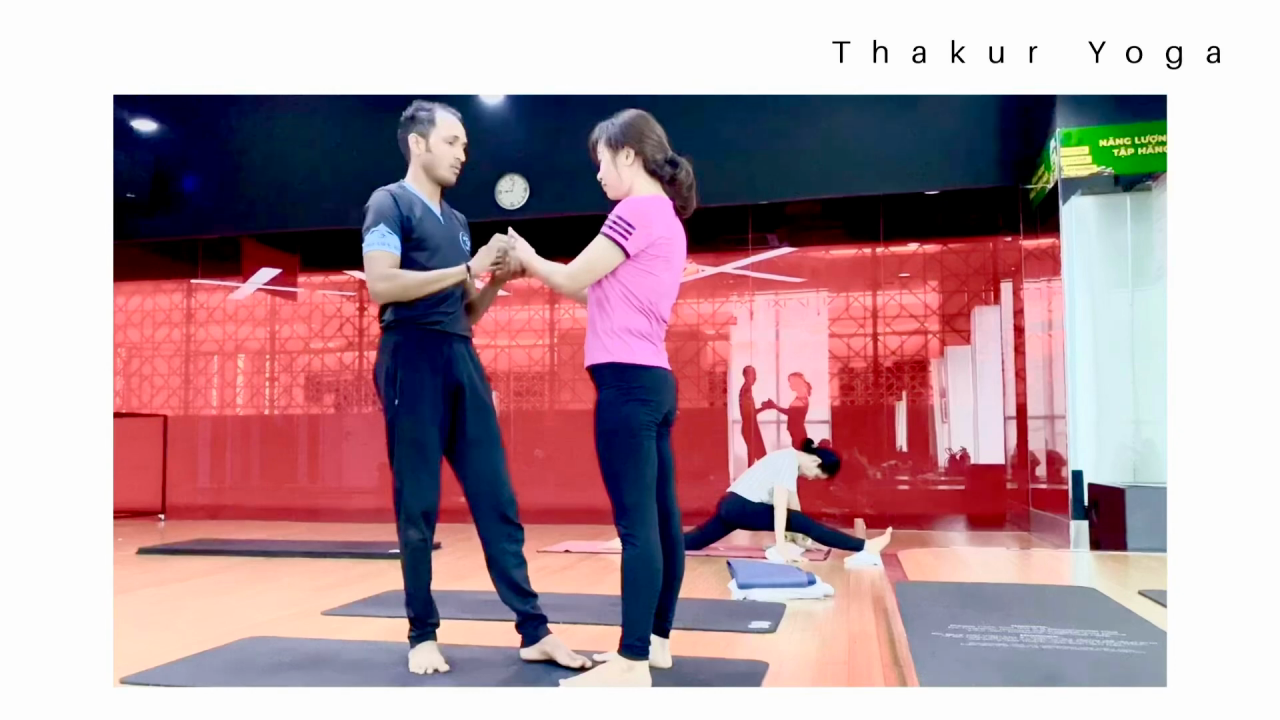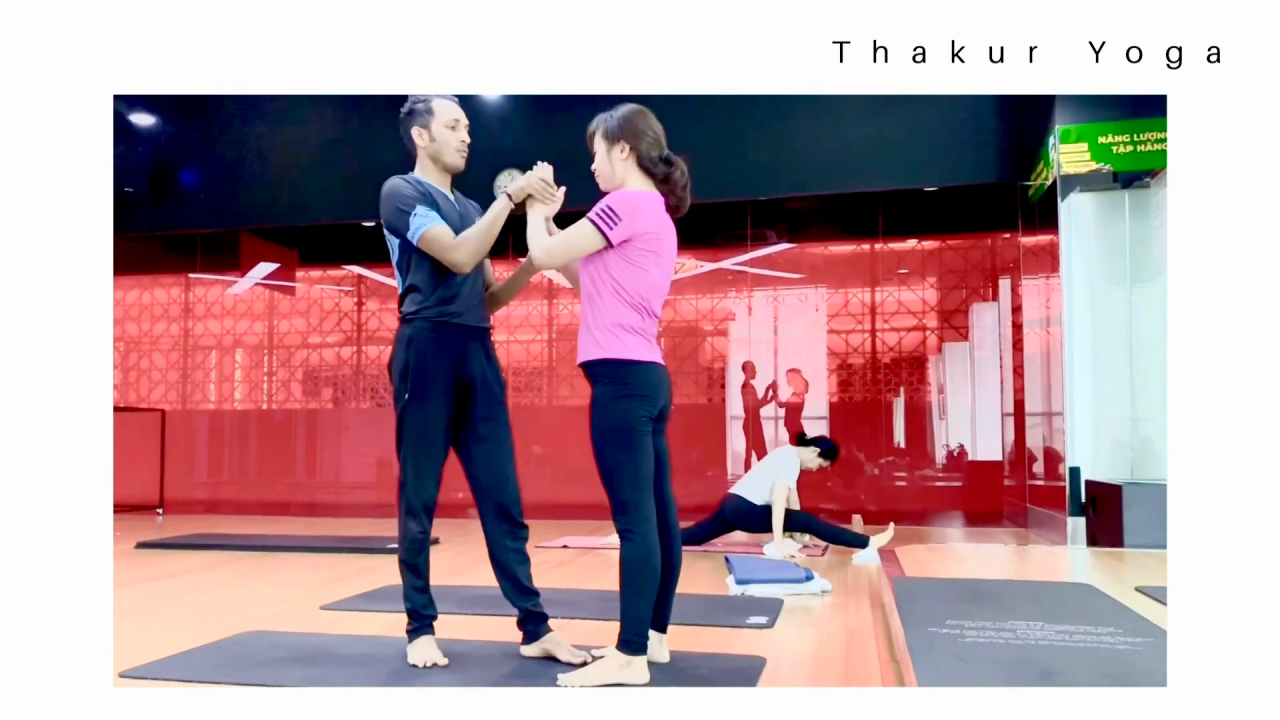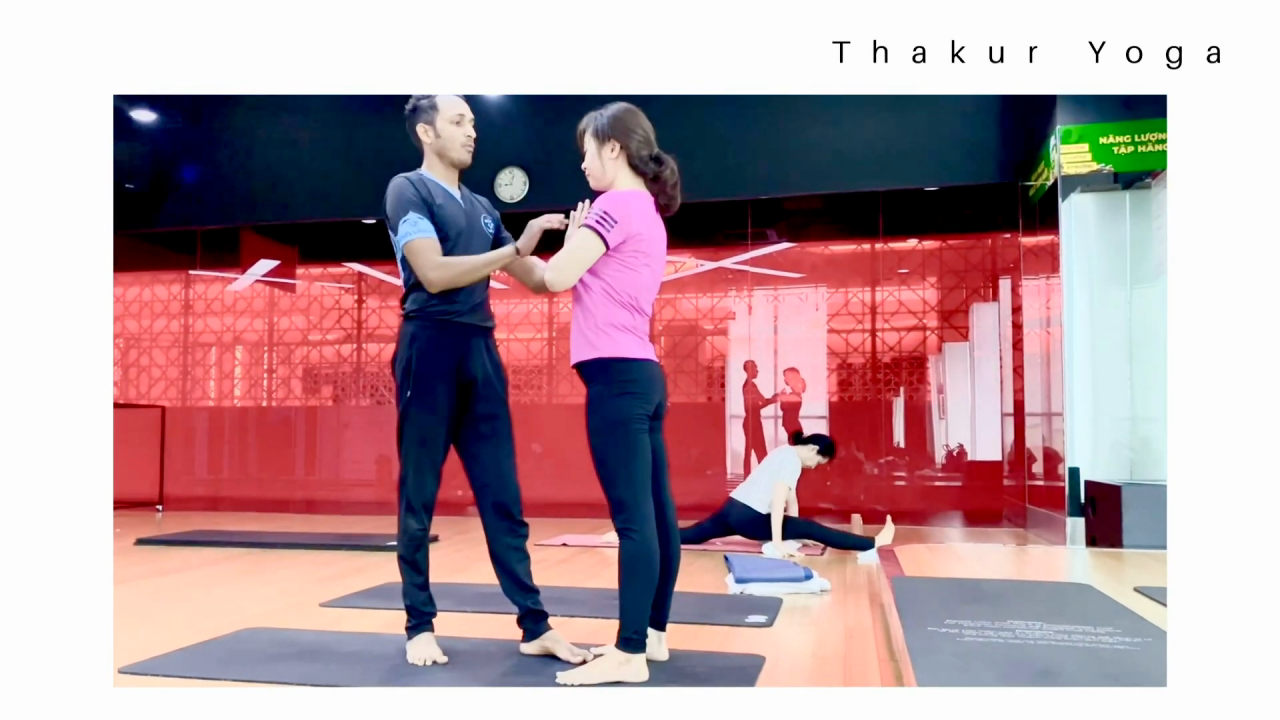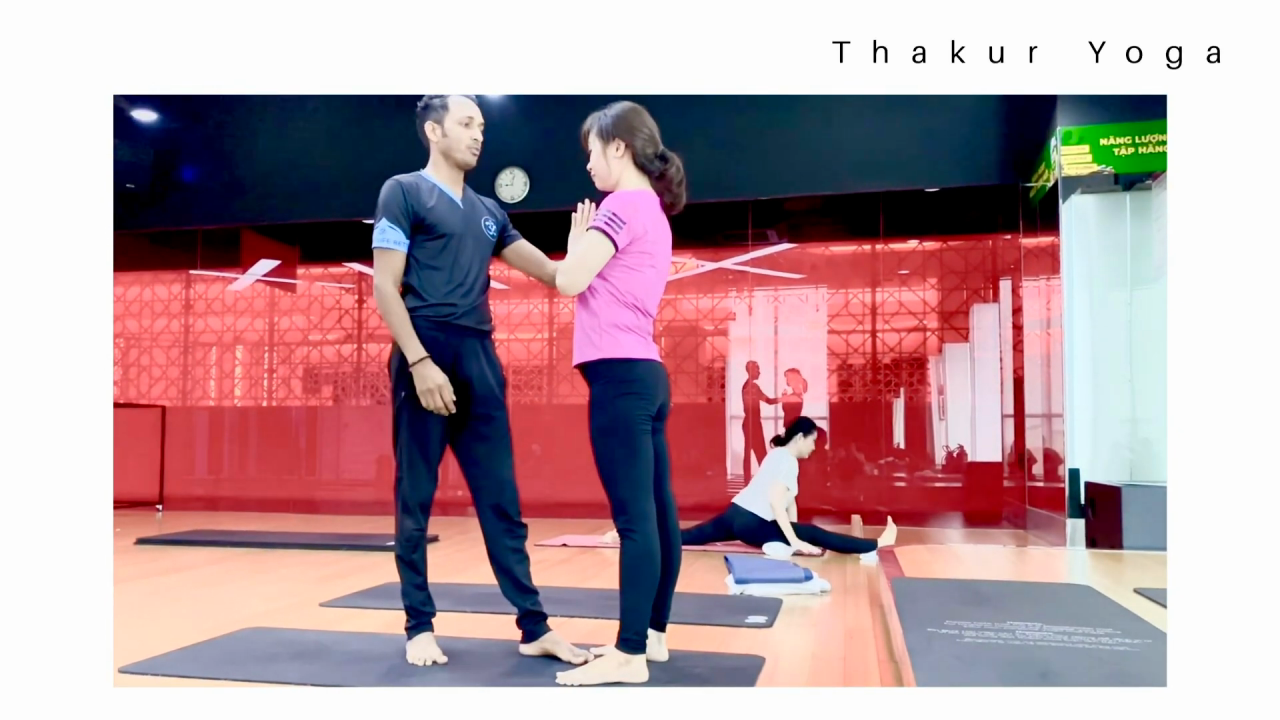
dt=1s
person 1, frame 1
left shoulder: (637, 210)
right shoulder: (666, 219)
left elbow: (572, 279)
right elbow: (599, 294)
left wrist: (524, 257)
right wrist: (533, 265)
left hip: (627, 382)
right hip: (653, 381)
left knee: (636, 524)
right knee: (660, 518)
left ankle: (632, 662)
right ankle: (655, 640)
person 1, frame 2
left shoulder: (628, 203)
right shoulder: (656, 213)
left elbow: (544, 256)
right elbow: (586, 277)
left wrist: (537, 214)
right wrist: (549, 221)
left hip: (622, 377)
right hip: (646, 376)
left knee: (634, 519)
right knee: (657, 513)
left ankle: (630, 656)
right ankle: (653, 635)
person 1, frame 3
left shoulder: (617, 204)
right shoulder: (647, 212)
left elbow: (557, 277)
left wrist: (571, 240)
right wrist: (576, 241)
left hip: (616, 375)
right hip: (640, 374)
left knee: (632, 516)
right knee: (654, 511)
left ankle: (629, 653)
right ankle: (651, 634)
person 1, frame 4
left shoulder: (623, 205)
right shoulder: (652, 211)
left elbow: (570, 281)
left wrist: (577, 240)
right wrist: (586, 244)
left hip: (619, 374)
right hip: (645, 374)
left knee: (634, 518)
right knee: (657, 512)
left ankle: (629, 654)
right ankle: (651, 634)
person 2, frame 1
left shoulder: (456, 221)
right shoulder: (389, 203)
right elbow: (380, 285)
left wrist: (494, 281)
right wrist: (468, 268)
left hip: (461, 360)
right hip: (412, 358)
left knee: (497, 499)
right knee: (419, 506)
left ankle: (533, 630)
right ankle: (422, 633)
person 2, frame 2
left shoulder: (470, 208)
right shoulder: (401, 192)
right elbow: (459, 257)
left wrist: (536, 258)
right wrist: (510, 196)
left hip: (478, 353)
right hip: (427, 349)
left knee: (502, 497)
right knee: (419, 499)
left ankle: (535, 628)
right ankle: (421, 628)
person 2, frame 3
left shoulder: (481, 207)
right shoulder: (408, 189)
left elbow: (538, 280)
right elbow: (434, 274)
right wrist: (517, 246)
left hip: (482, 352)
right hip: (430, 347)
left knee: (503, 496)
right knee: (419, 496)
left ankle: (534, 625)
right ankle: (419, 626)
person 2, frame 4
left shoulder: (487, 210)
right shoulder: (403, 191)
left elbow: (553, 274)
right elbow: (385, 286)
right wrist: (419, 361)
left hip: (480, 357)
right hip: (426, 353)
left knee: (501, 499)
right knee: (415, 499)
left ankle: (534, 627)
right ankle: (419, 626)
person 3, frame 1
left shoulder: (792, 460)
right shoulder: (788, 461)
left elbow: (792, 503)
right elbow: (780, 505)
left wrist: (797, 538)
right wrist: (781, 545)
left hip: (731, 505)
right hip: (741, 506)
left knee: (697, 541)
right knee: (805, 522)
right ankle: (864, 546)
person 3, frame 2
left shoulder: (789, 455)
right shoulder: (791, 459)
left elbow: (792, 499)
right elbow: (779, 501)
left wrist: (796, 534)
right wrist: (779, 542)
left hip: (733, 506)
right hip: (745, 509)
left knee: (695, 536)
right knee: (809, 522)
right ankle: (868, 543)
person 3, frame 3
left shoulder: (786, 452)
right shoulder: (792, 460)
left elbow: (790, 499)
right elbow: (778, 500)
left wrist: (794, 533)
right wrist: (778, 542)
left hip: (733, 509)
right hip: (748, 517)
left knee: (695, 535)
right knee: (811, 529)
right ankle: (873, 543)
person 3, frame 4
left shoulder: (780, 454)
right shoulder: (788, 461)
left elbow: (788, 499)
right elbow: (776, 500)
left wrist: (795, 535)
right wrist: (794, 539)
left hip: (736, 515)
right hip: (751, 524)
left knee: (690, 537)
right knee: (814, 535)
right ankle: (876, 544)
